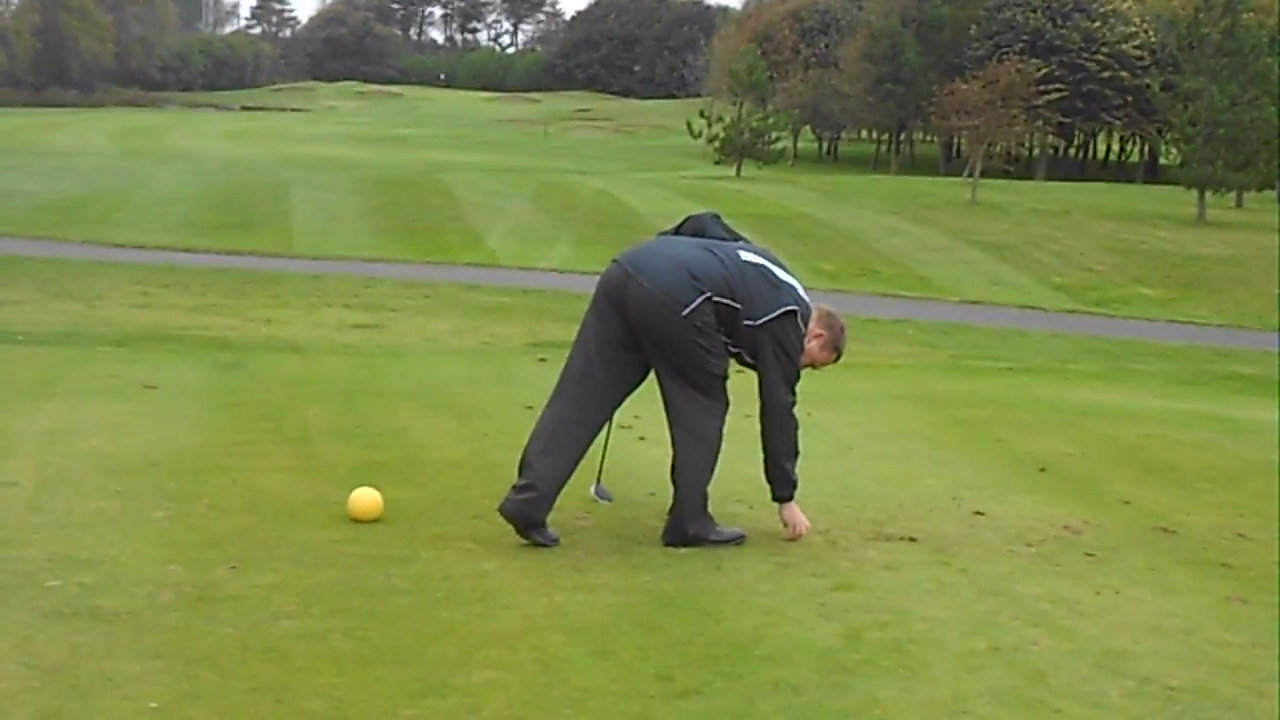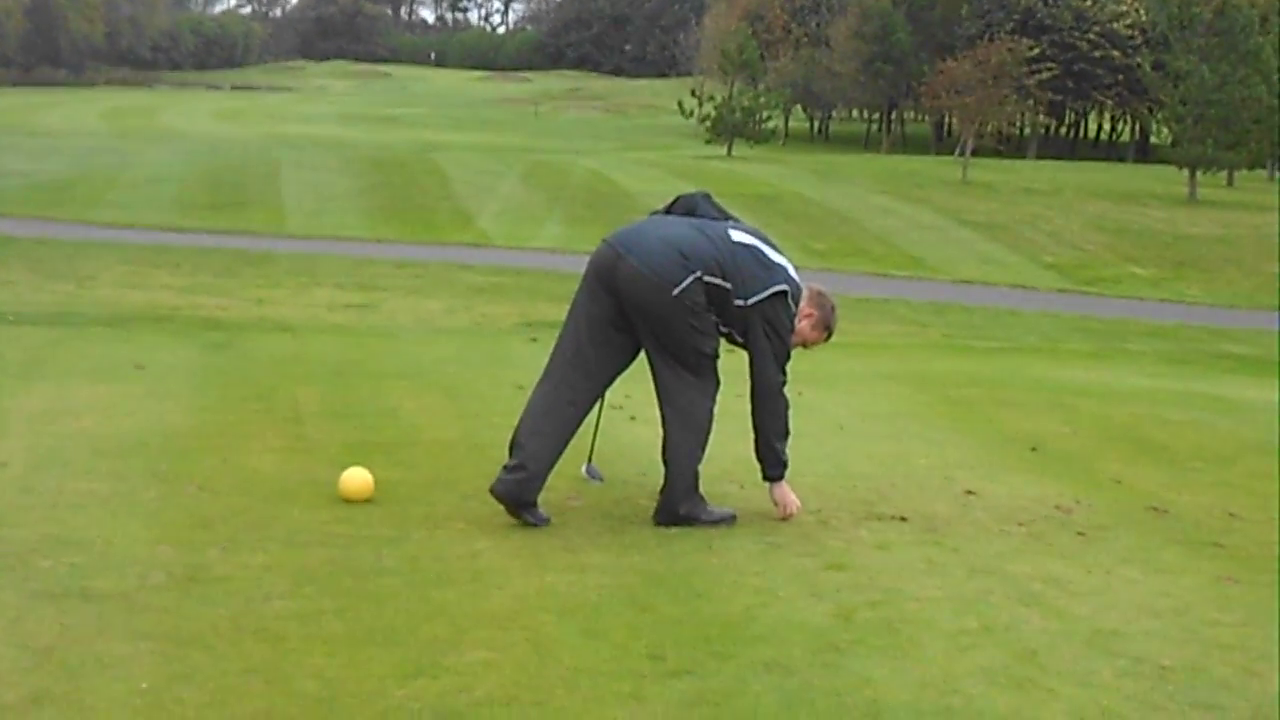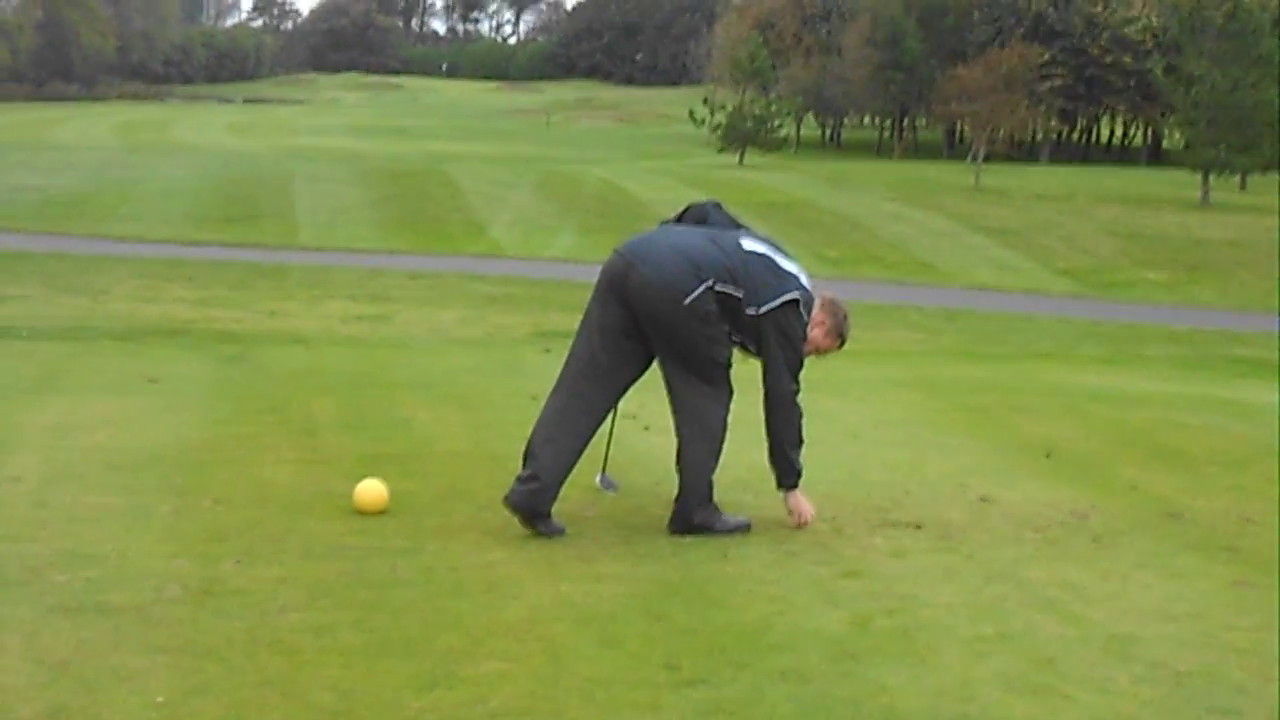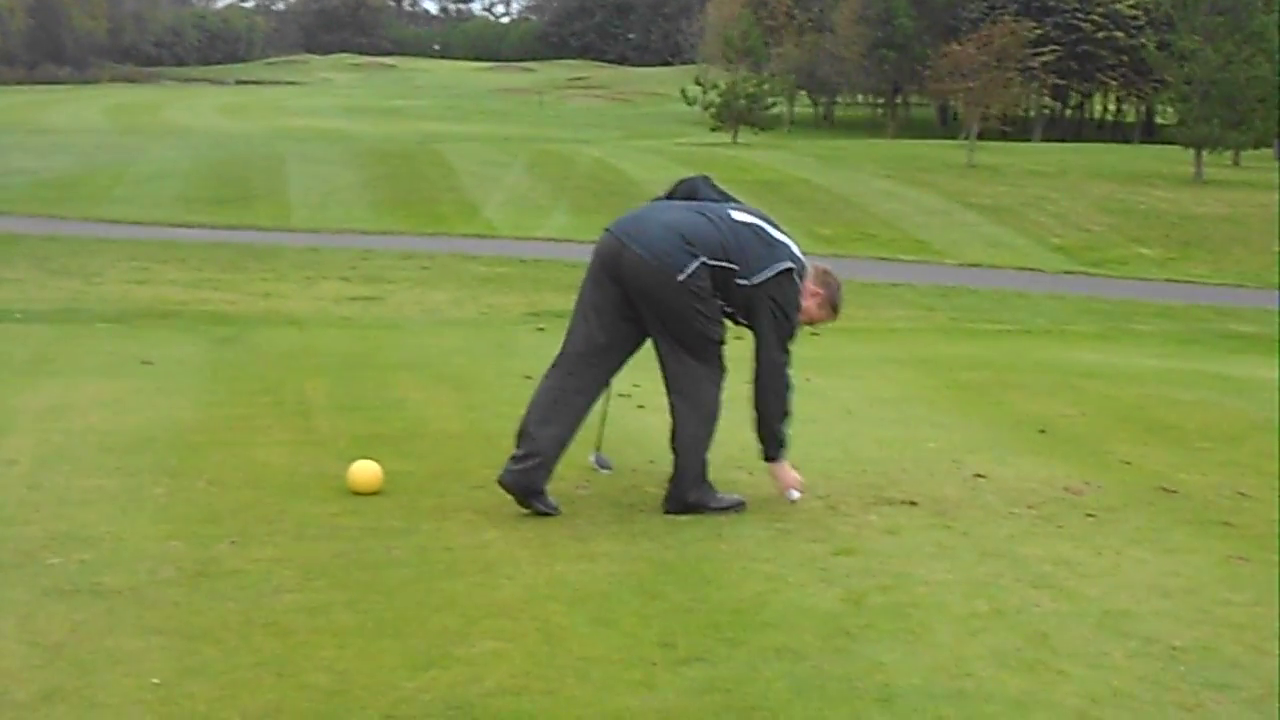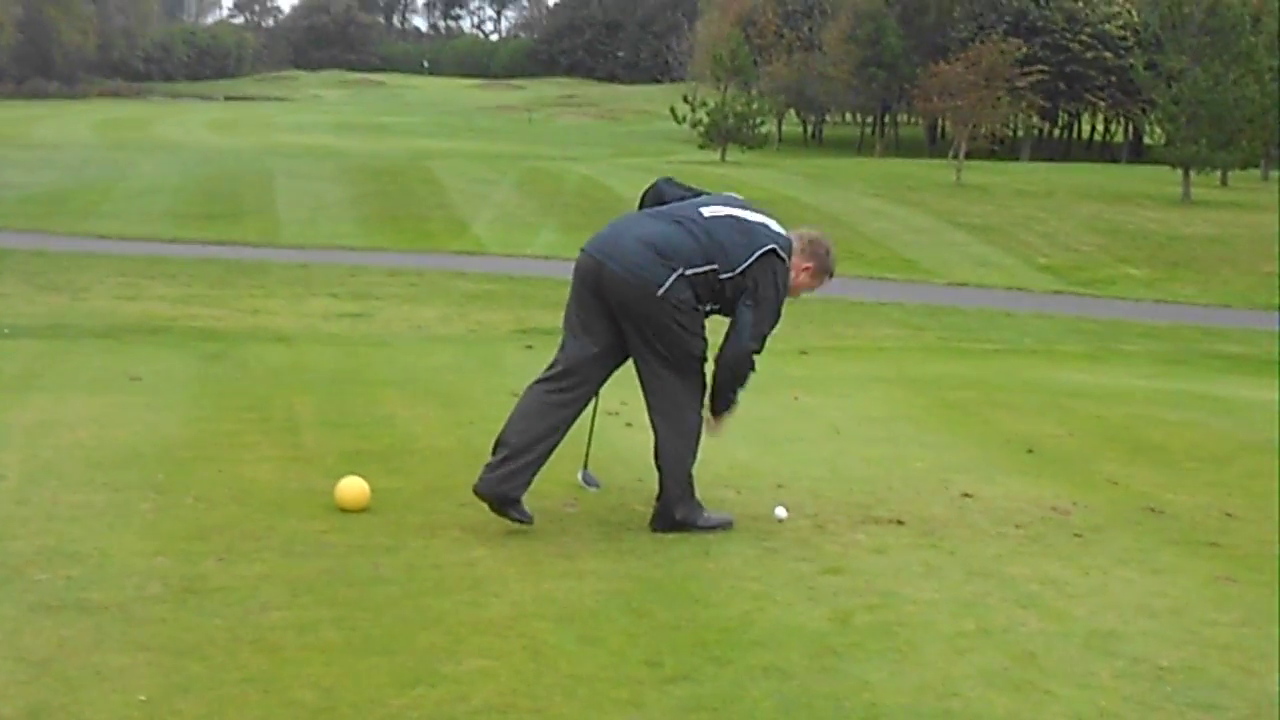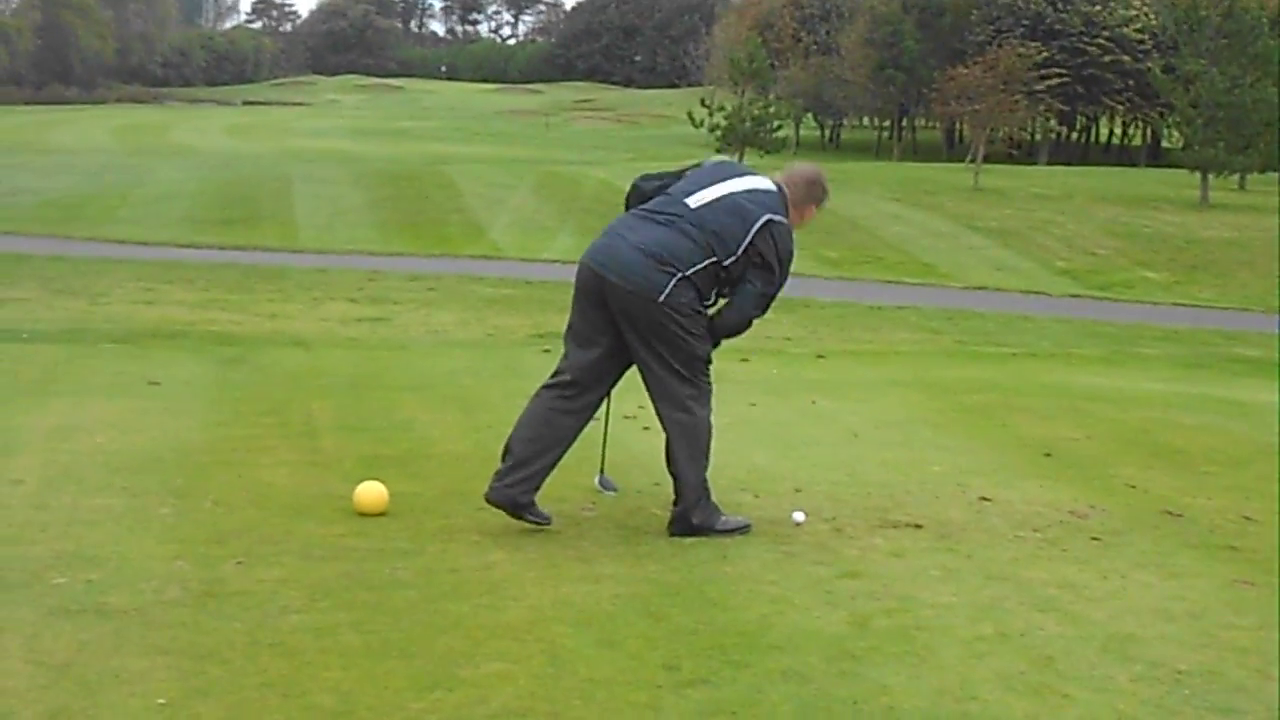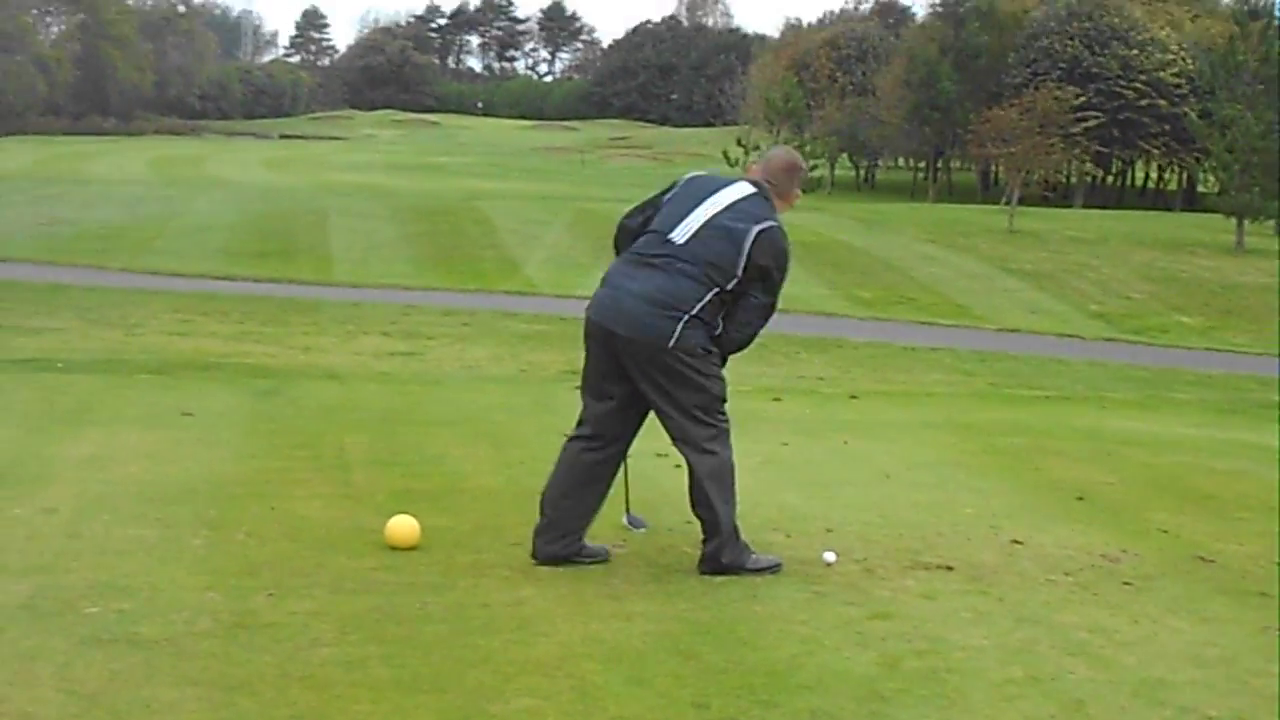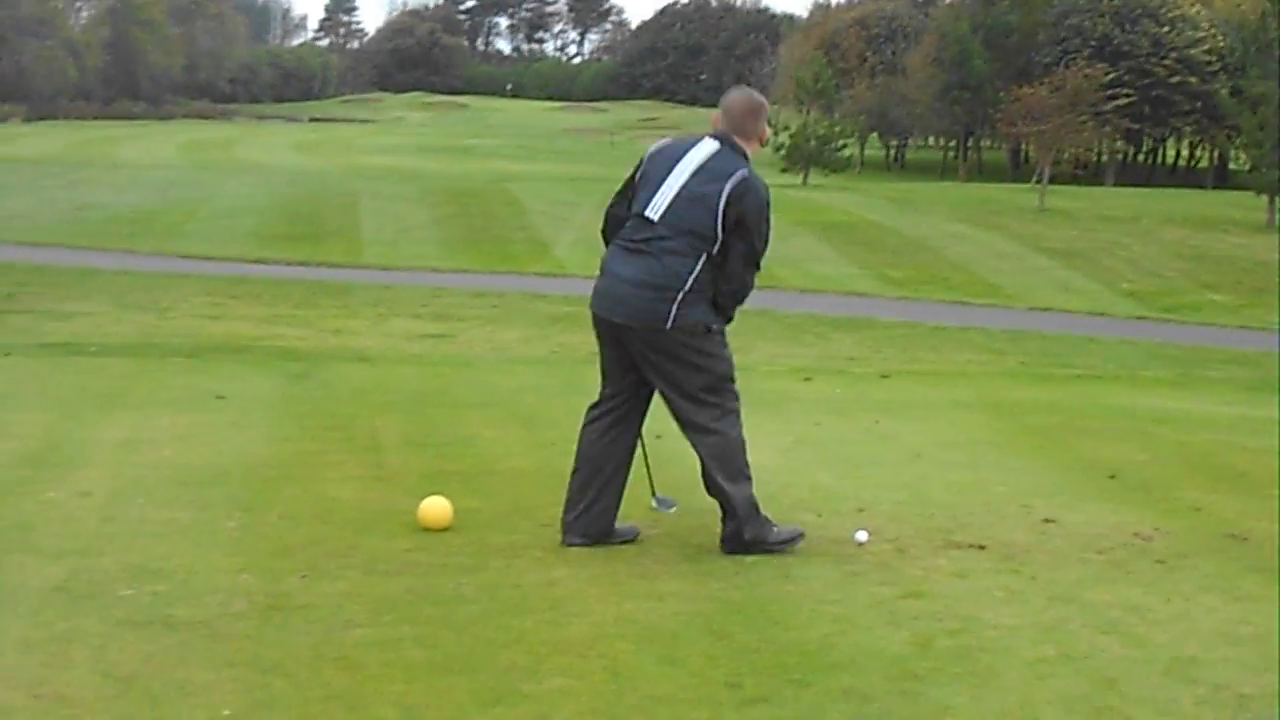
dt=0.2s
person 1, frame 1
left shoulder: (766, 274)
right shoulder: (787, 322)
left elbow: (703, 224)
right elbow: (778, 410)
right wrist: (786, 498)
left hip: (626, 271)
right hip: (674, 298)
left knee: (581, 396)
right knee: (703, 408)
left ankle: (526, 502)
right ankle: (689, 523)
person 1, frame 2
left shoulder: (754, 248)
right shoulder: (777, 302)
left elbow: (694, 203)
right elbow: (768, 391)
right wrist: (777, 478)
left hip: (617, 250)
right hip: (665, 278)
left knee: (573, 376)
right knee: (694, 388)
left ankle: (517, 482)
right ankle: (680, 503)
person 1, frame 3
left shoulder: (768, 259)
right shoulder: (789, 311)
left elbow: (704, 212)
right elbow: (782, 399)
right wrist: (790, 487)
left hip: (628, 260)
right hip: (677, 288)
left knee: (584, 386)
right knee: (706, 398)
left ankle: (531, 493)
right ankle: (695, 511)
person 1, frame 4
left shoulder: (760, 228)
right shoulder: (783, 283)
left elbow: (692, 188)
right elbow: (772, 372)
right wrist: (776, 457)
left hip: (621, 237)
right hip: (670, 265)
left knee: (580, 361)
right knee: (700, 375)
left ankle: (525, 472)
right ankle: (689, 490)
person 1, frame 5
left shoulder: (739, 209)
right shoulder: (771, 268)
left elbow: (660, 192)
right elbow: (741, 348)
right wrist: (720, 408)
left hip: (602, 251)
right hip: (653, 280)
left knee: (570, 373)
right knee: (681, 393)
left ankle: (501, 479)
right ankle: (678, 508)
person 1, frame 6
left shoulder: (722, 170)
right shoulder: (775, 235)
left elbow: (643, 190)
right elbow: (744, 308)
right wrist: (700, 340)
left hip: (602, 258)
right hip: (657, 286)
left knee: (576, 380)
right knee: (686, 396)
left ankle: (511, 484)
right ankle: (694, 512)
person 1, frame 7
left shoulder: (694, 183)
right shoulder: (768, 237)
left elbow: (628, 231)
right elbow: (747, 321)
right wrist: (710, 355)
left hip: (609, 307)
right hip: (670, 332)
left knee: (601, 426)
right knee: (707, 437)
left ankle: (554, 538)
right ankle: (725, 551)
person 1, frame 8
left shoulder: (665, 151)
right shoulder: (747, 189)
left elbow: (614, 218)
right elbow: (740, 274)
right wrist: (714, 318)
left hip: (611, 294)
right hip: (672, 312)
left knee: (615, 406)
right knee: (715, 414)
left ankle: (586, 522)
right ankle: (745, 526)
